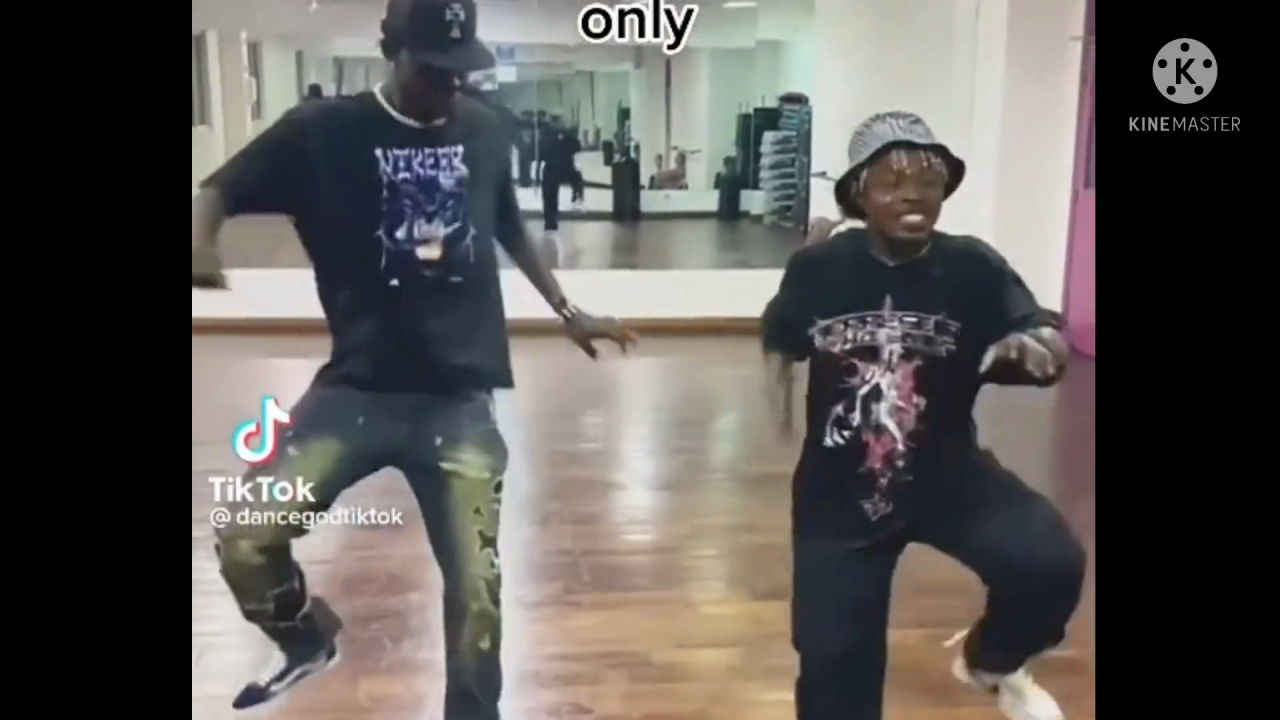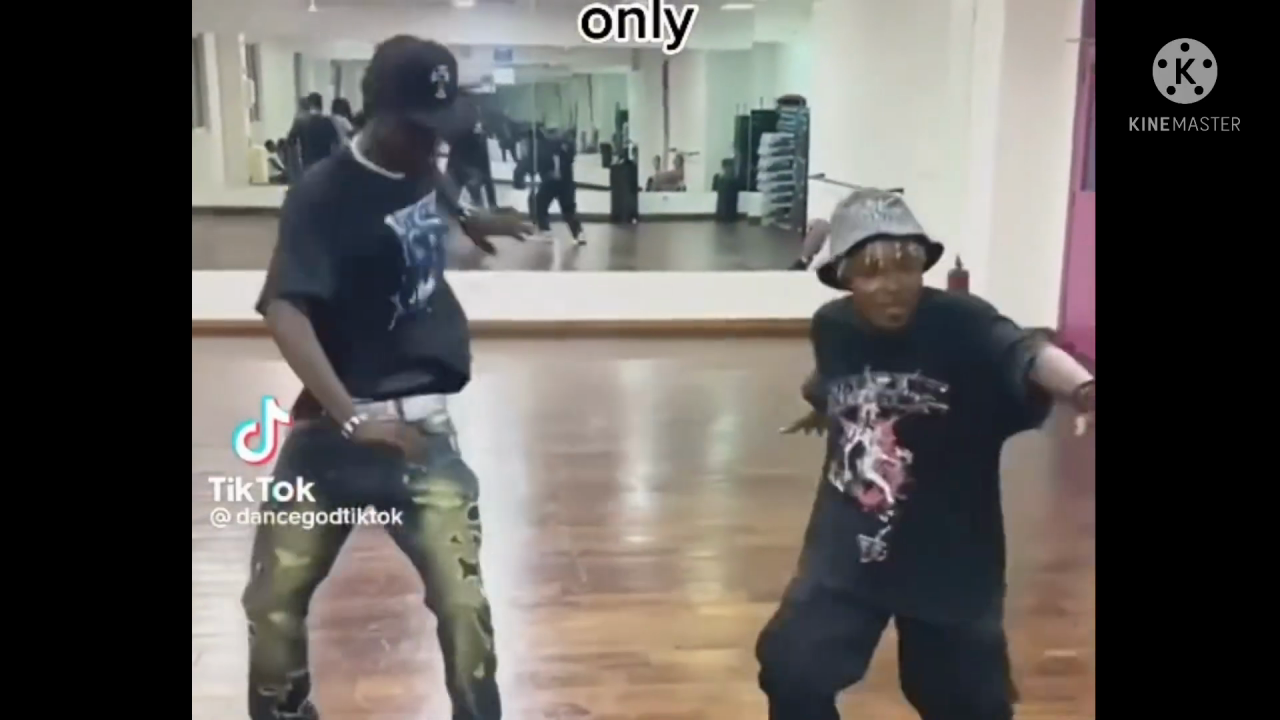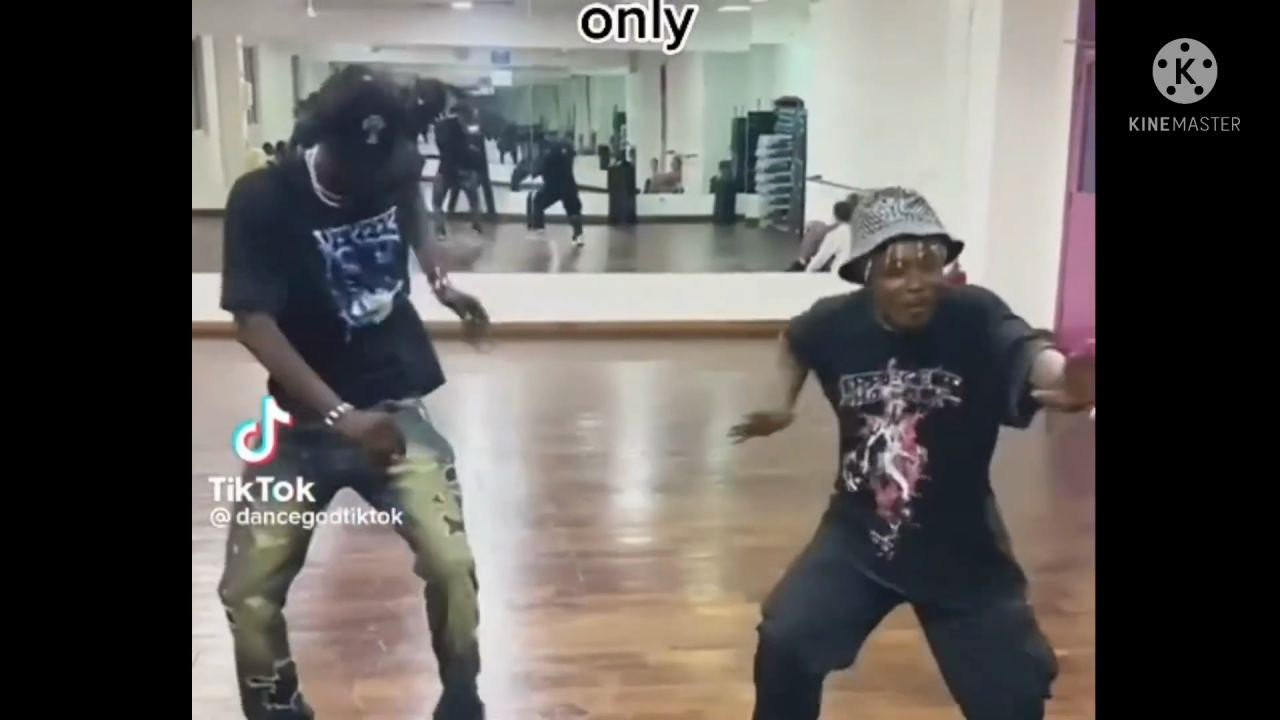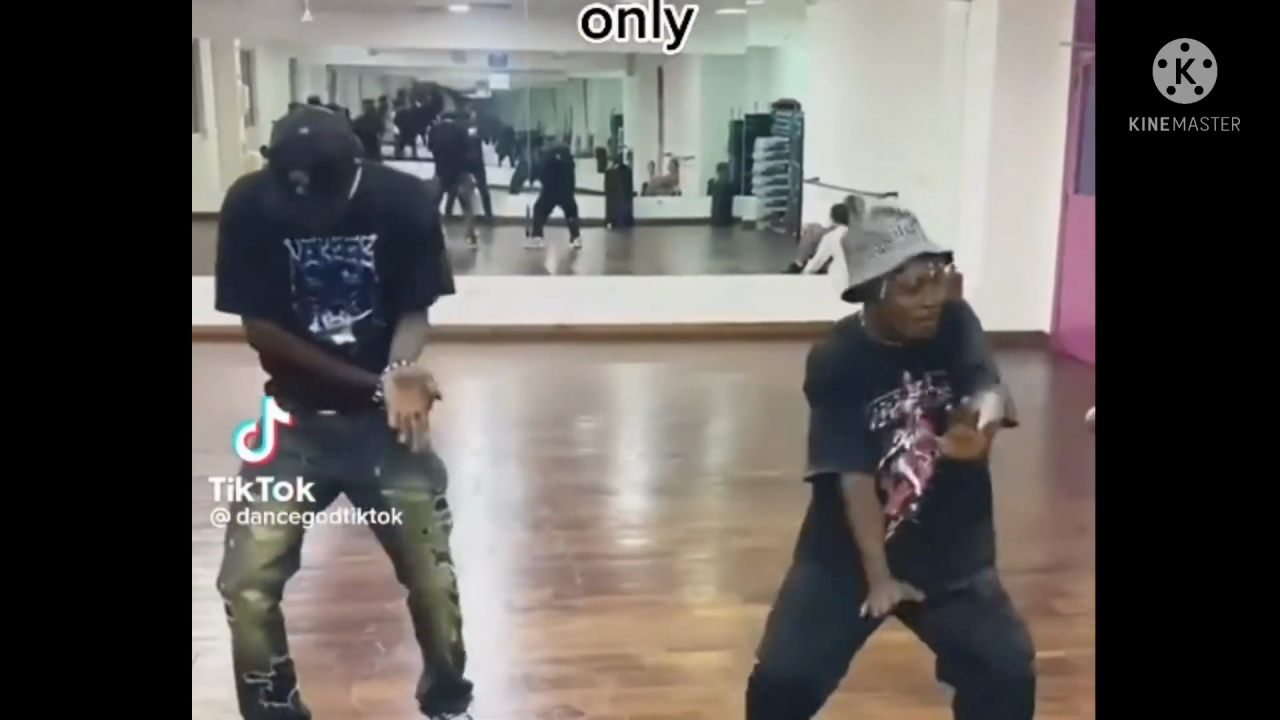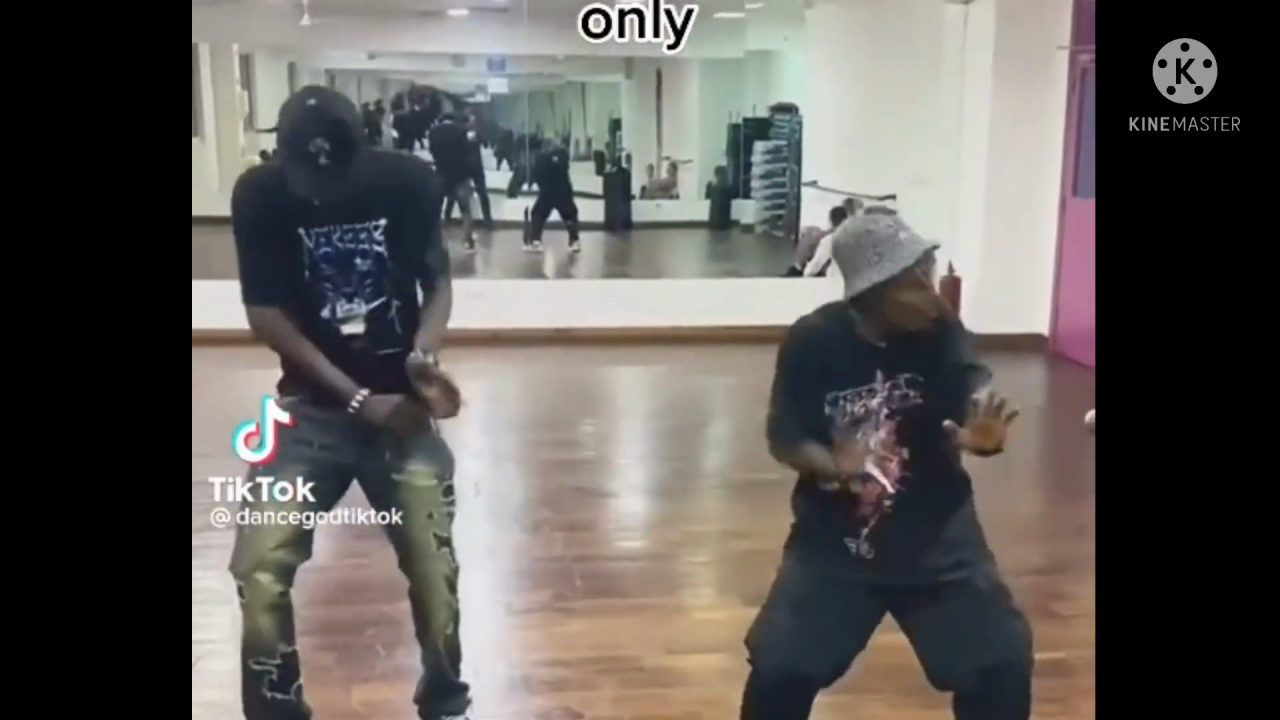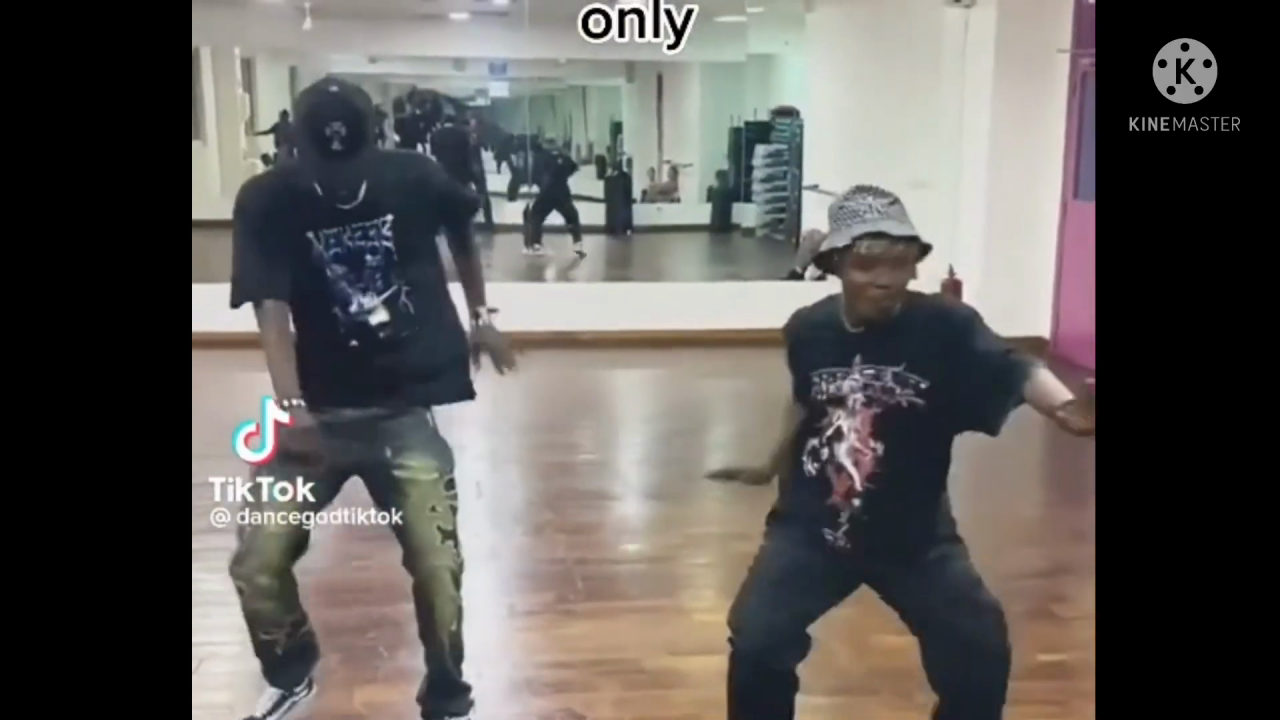
dt=0.2s
person 1, frame 1
left shoulder: (482, 132)
right shoulder: (326, 131)
left elbow: (509, 227)
right elbow: (218, 191)
left wrist: (568, 310)
right wrist: (200, 245)
left hip: (457, 397)
right hip: (357, 385)
left knee: (476, 585)
right knee: (245, 537)
right ankle: (306, 641)
person 1, frame 2
left shoulder: (420, 164)
right shoulder: (323, 196)
right elbow: (284, 311)
left wrist: (472, 222)
right wrist: (352, 420)
left hip: (420, 428)
right hip: (331, 428)
left knee: (463, 605)
right knee: (275, 606)
person 1, frame 3
left shoulder: (395, 175)
right shoulder: (263, 199)
right elbow: (252, 323)
left wrist: (440, 282)
right wrist: (339, 415)
left hip: (394, 411)
right hip: (304, 422)
left knee: (451, 567)
right knee: (250, 591)
person 1, frame 4
left shoulder: (402, 201)
right shoulder: (249, 206)
left elbow: (415, 309)
right elbow: (257, 325)
left wrist: (404, 371)
right wrist: (370, 385)
left hip: (387, 423)
right hip: (299, 419)
left knee: (433, 584)
right knee: (247, 585)
person 1, frame 5
left shoulder: (409, 181)
right shoulder: (258, 195)
left elbow: (438, 284)
right elbow: (265, 316)
left wrist: (426, 357)
right wrist: (355, 396)
left hip: (400, 408)
right hip: (310, 408)
left knee: (433, 572)
right knee: (259, 567)
person 1, frame 6
left shoulder: (414, 177)
right shoulder: (268, 201)
left elbow: (462, 230)
right elbow: (271, 312)
left wrist: (480, 316)
right wrist: (292, 411)
left hip: (405, 407)
right hip: (318, 410)
left knee: (437, 566)
right knee: (258, 560)
person 2, frame 1
left shoulder: (972, 266)
right shoulder: (819, 266)
left elbow: (1051, 354)
right elbow: (778, 339)
left wrist: (1037, 344)
right wrist: (780, 380)
left hip: (943, 468)
right hip: (841, 490)
left knee: (1049, 563)
right knee: (833, 652)
left ankle: (992, 661)
person 2, frame 2
left shoulder: (962, 322)
right shoulder: (830, 327)
left elbow: (1028, 354)
left wrist: (1083, 386)
right wrist: (819, 412)
left hip: (951, 547)
right hip: (848, 544)
right knee: (794, 674)
person 2, frame 3
left shoulder: (974, 315)
right shoulder: (836, 321)
left elbow: (1028, 353)
right elbow: (795, 343)
left wrist: (1068, 382)
right wrist: (781, 404)
left hip: (960, 545)
right hip: (859, 535)
right knee: (784, 645)
person 2, frame 4
left shoulder: (954, 323)
right shoulder: (834, 360)
left elbow: (988, 389)
right elbow: (851, 474)
left wrist: (982, 422)
right wrist: (878, 578)
left hip: (949, 544)
right hip: (846, 545)
left knee: (1005, 670)
right knee: (784, 673)
person 2, frame 5
left shoulder: (939, 330)
right shoulder: (810, 344)
left elbow: (975, 390)
right elbow: (786, 441)
left wrist: (984, 429)
right wrist: (835, 464)
left hip: (936, 533)
right hip: (833, 537)
left knee: (1004, 661)
right knee: (780, 665)
person 2, frame 6
left shoulder: (945, 325)
right shoulder: (807, 330)
left elbow: (1013, 370)
left wrist: (1068, 406)
right wrist: (774, 467)
left hip: (914, 530)
right hip: (812, 523)
left knee: (980, 645)
right knee: (759, 640)
